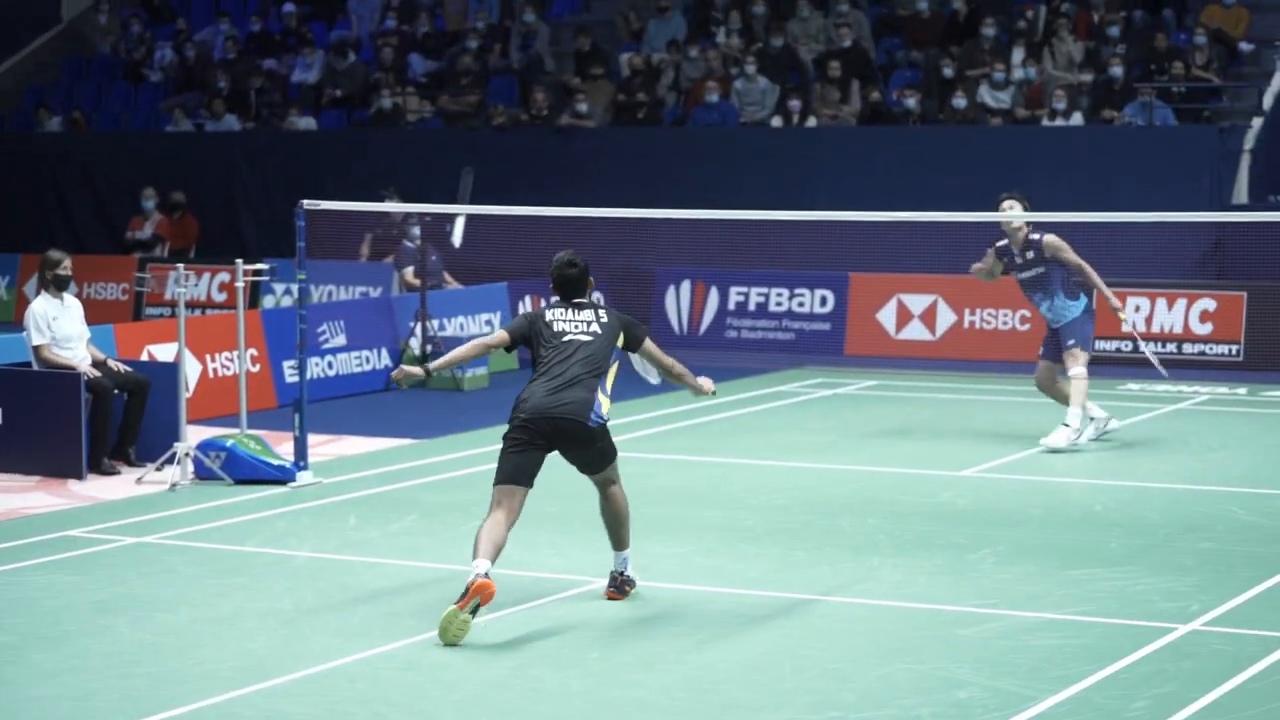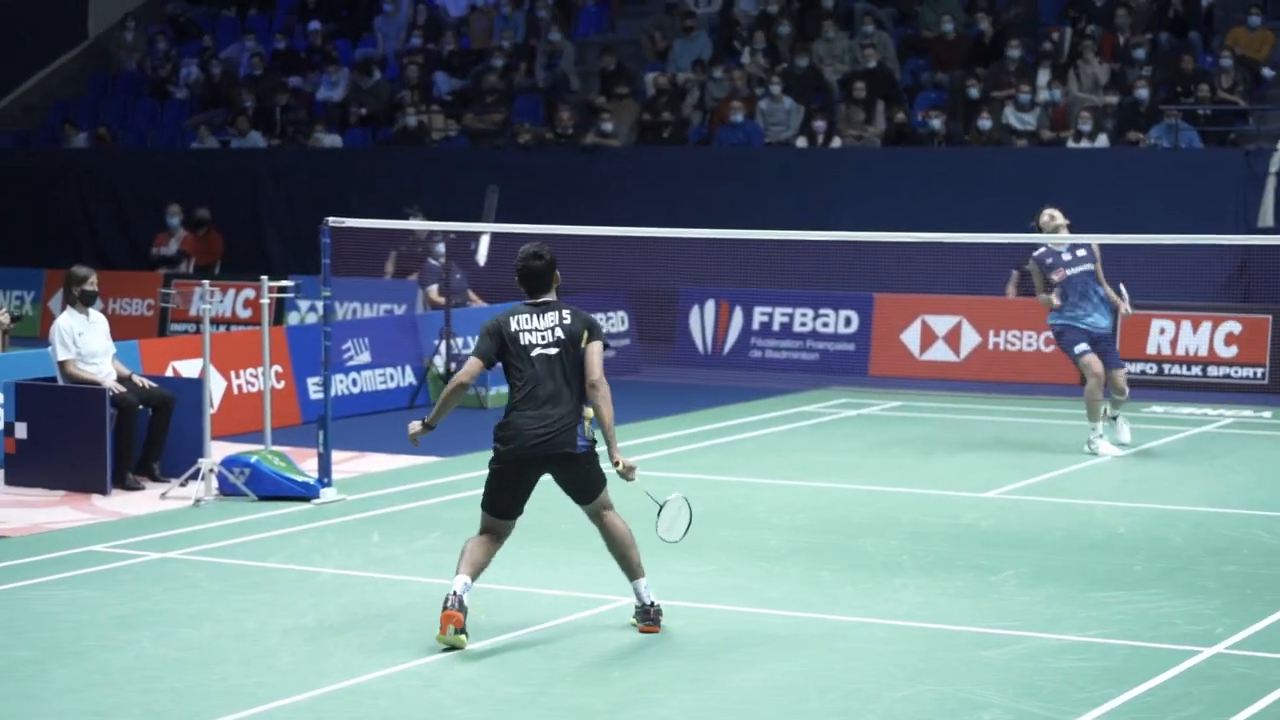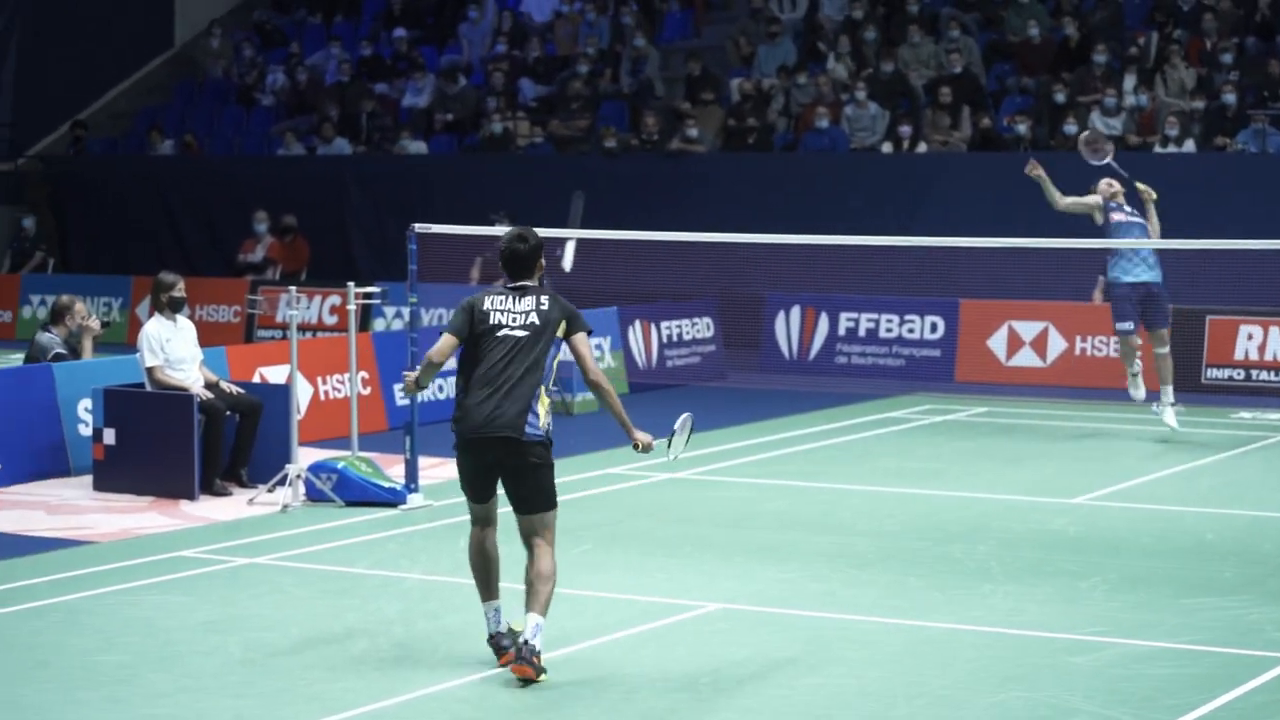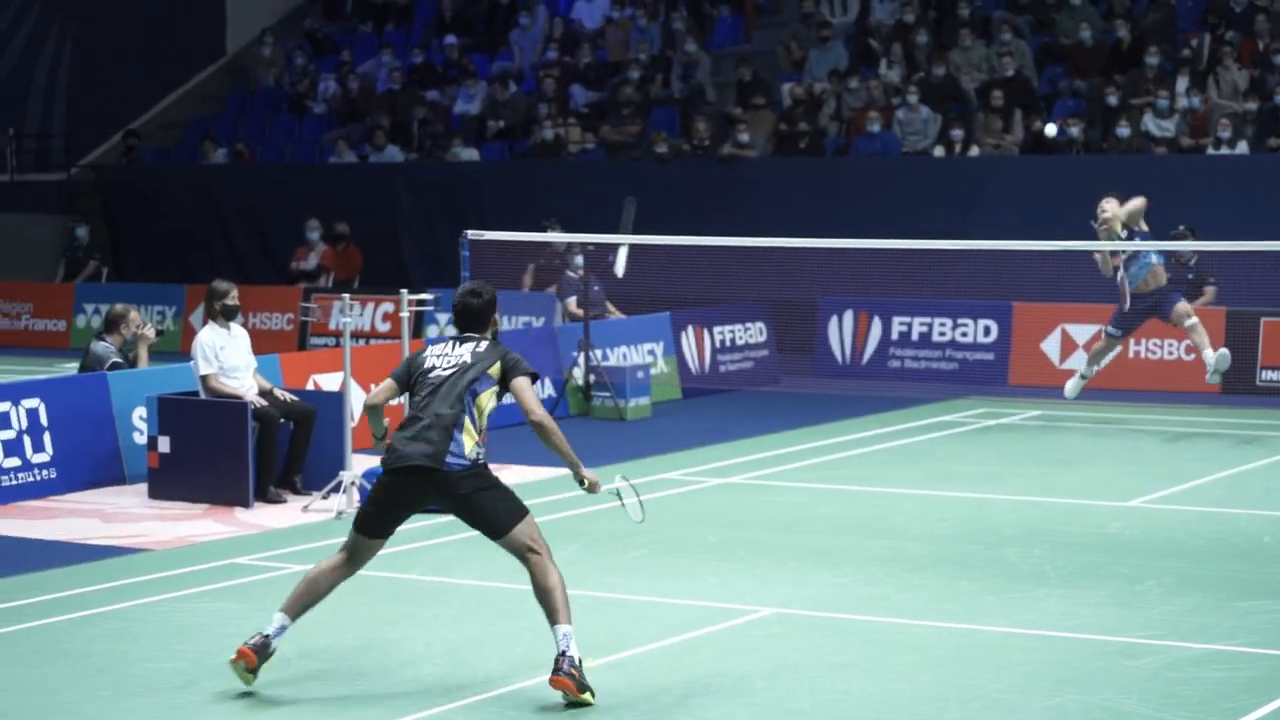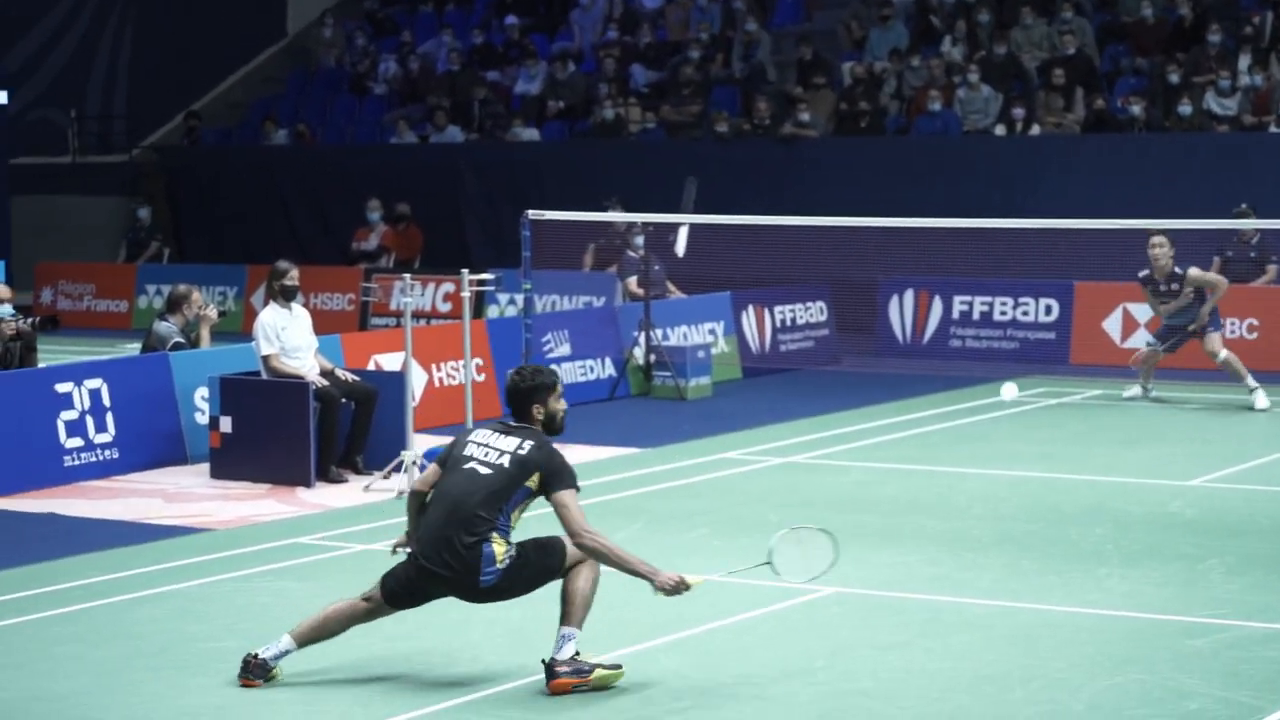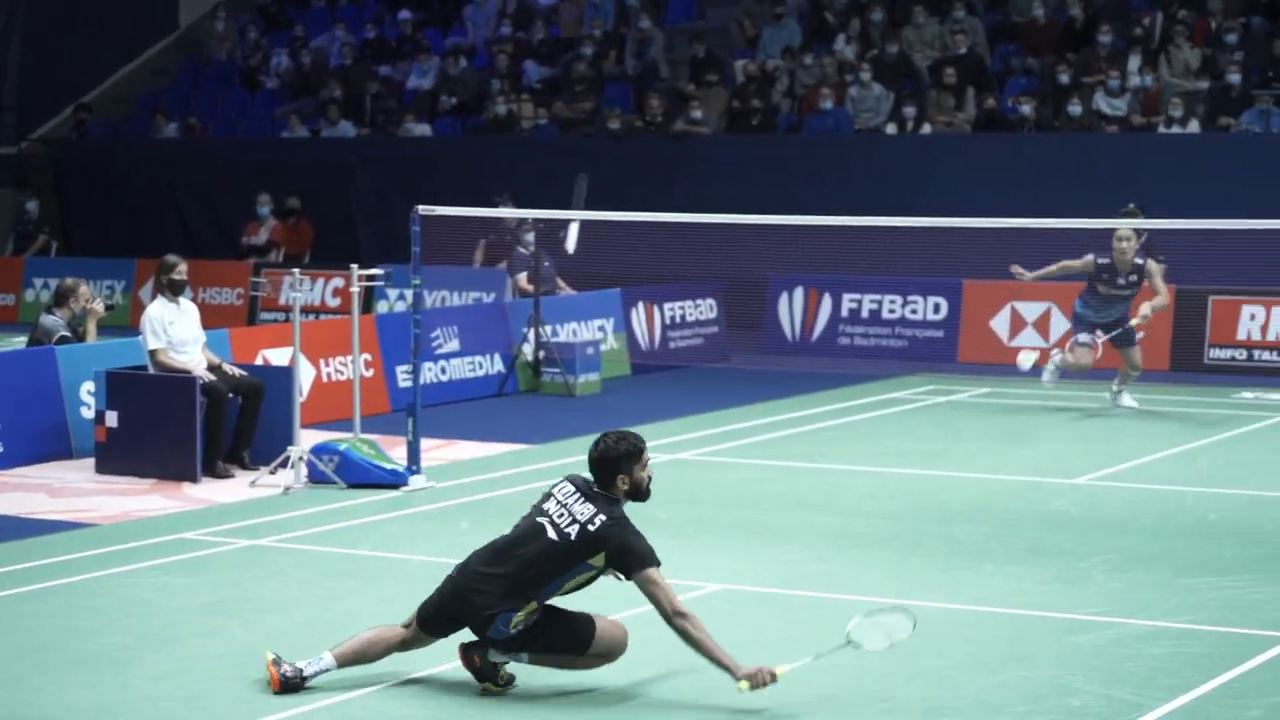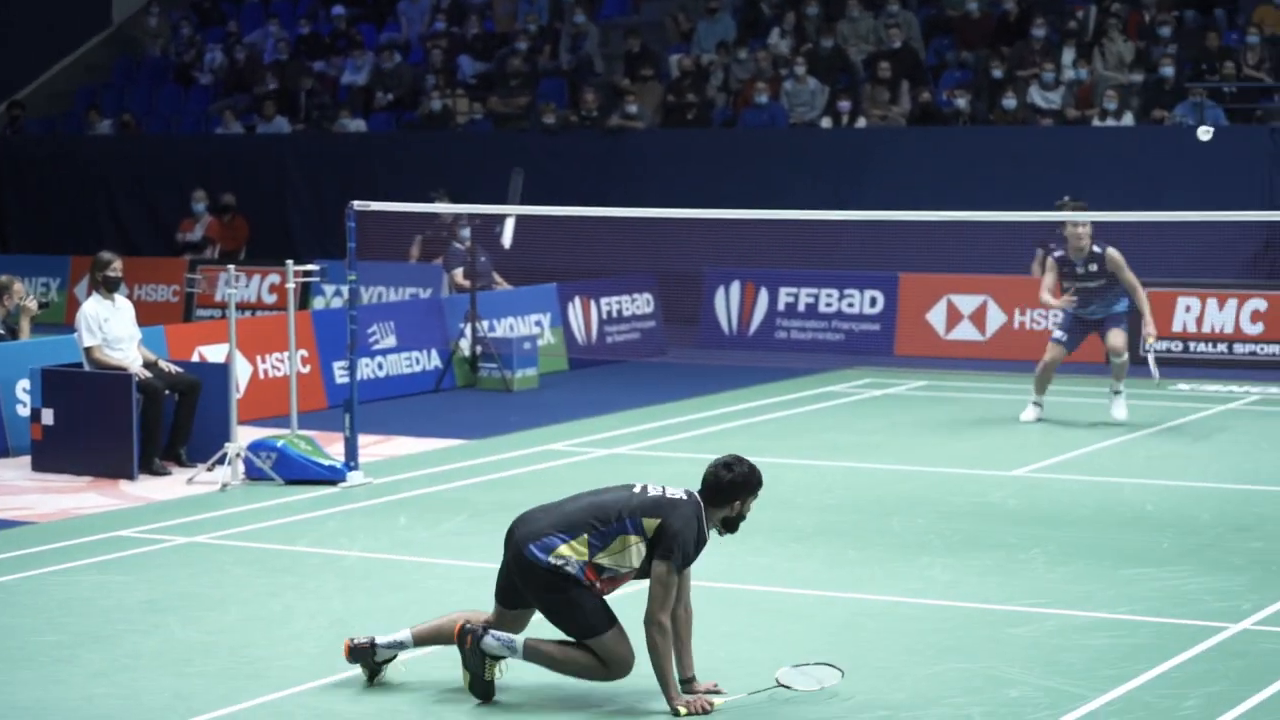
dt=0.3s
person 1, frame 1
left shoulder: (537, 318)
right shoulder: (615, 321)
left elbow: (487, 343)
right elbow: (668, 366)
left wrist: (427, 369)
right wrist: (697, 384)
left hip: (530, 416)
right hip: (582, 418)
left knee: (501, 512)
right knee: (608, 481)
left ankle: (479, 578)
right ankle: (620, 574)
person 1, frame 2
left shoulder: (502, 323)
right shoulder: (581, 321)
left elbow: (462, 380)
right elbow: (597, 382)
left wrist: (428, 422)
right wrist: (614, 448)
left hip: (514, 443)
right hip: (567, 441)
left knee: (490, 532)
right knee: (603, 511)
left ankle: (456, 601)
right ankle: (646, 605)
person 1, frame 3
left shoulder: (477, 303)
right shoulder: (560, 309)
left elbow: (435, 358)
right elbow: (594, 377)
left wrist: (417, 382)
right wrist: (631, 430)
left hip: (472, 433)
right hip: (525, 434)
left knee: (483, 525)
right knee: (539, 541)
left ankle: (497, 633)
right ankle: (529, 645)
person 1, frame 4
left shoulder: (424, 353)
right shoulder: (502, 357)
left elbow: (375, 400)
right elbow: (537, 417)
left wrist: (384, 439)
right wrist: (579, 469)
left hip: (402, 467)
right hip: (456, 471)
left knee: (348, 558)
right knee: (537, 552)
left ankle: (262, 644)
right ankle: (566, 662)
person 1, frame 5
left shoulder: (472, 435)
right shoulder: (548, 458)
left elbow: (420, 488)
right elbow: (583, 536)
left wrist: (414, 535)
right wrist: (652, 574)
left hip: (431, 560)
right hip: (481, 571)
left knee: (368, 604)
right knee: (582, 558)
left ankle: (264, 659)
right ankle: (564, 662)
person 1, frame 6
left shoulder: (568, 486)
right shoulder: (616, 533)
right elbow: (673, 612)
right wrist: (737, 669)
left hip: (466, 579)
right hip: (497, 608)
left knee: (408, 634)
right knee: (615, 641)
left ankle: (301, 670)
right ankle: (495, 653)
person 1, frame 7
left shoulder: (683, 509)
right shoulder: (685, 525)
left elbow: (680, 605)
right elbow: (658, 621)
left wrist: (688, 679)
left hip: (526, 532)
right hip: (545, 554)
left knee: (500, 622)
right knee: (618, 661)
left ankle: (378, 647)
right ankle: (486, 642)
person 2, frame 1
left shoulder: (74, 303)
right shoulder: (38, 308)
right elbow: (43, 355)
left wrist: (106, 360)
right wrist: (76, 365)
left hip: (87, 367)
right hip: (60, 372)
left knee: (140, 383)
right knee: (104, 388)
left ankle: (123, 448)
right ankle: (98, 458)
person 2, frame 2
left shoulder: (99, 318)
right shoulder: (63, 324)
right elbow: (68, 370)
left wrist: (131, 375)
right wrist: (101, 381)
left hip: (111, 382)
right hip: (85, 387)
left knee: (164, 398)
right knee: (128, 402)
left ankle: (148, 463)
right ankle: (122, 473)
person 2, frame 3
left shoulder: (187, 324)
right shoulder: (151, 330)
right elbow: (156, 376)
left wrist: (219, 381)
right wrist: (189, 387)
left hip: (199, 388)
right hip: (173, 393)
left knee: (252, 405)
right knee: (216, 409)
left ankle: (236, 469)
right ankle: (210, 478)
person 2, frame 4
left shoulder: (241, 332)
right shoulder: (205, 338)
right elbow: (211, 384)
left wrist: (272, 389)
right wrist: (243, 395)
left hip: (253, 396)
right hip: (227, 401)
left knee: (306, 412)
right knee: (270, 416)
left ankle: (290, 476)
right ankle: (264, 486)
person 2, frame 5
left shoulder: (302, 313)
right shoulder: (267, 319)
right elbow: (272, 364)
left wrist: (334, 369)
right wrist: (305, 375)
left hip: (315, 376)
right hip: (289, 381)
left knee: (367, 392)
right knee: (331, 396)
left ankle: (351, 456)
right ankle: (326, 465)
person 2, frame 6
left shoulder: (190, 307)
right shoulder: (154, 313)
right elbow: (159, 359)
left wrist: (221, 364)
right wrist: (191, 369)
left hip: (203, 370)
right hip: (176, 375)
left knee: (254, 387)
right knee: (218, 391)
left ankle: (238, 451)
right ankle: (212, 461)
person 2, frame 7
left shoulder: (125, 304)
right shoulder: (89, 309)
right elbow: (95, 356)
left wrist: (157, 361)
right wrist: (128, 367)
left hip: (138, 368)
right hip: (112, 373)
left knee: (191, 384)
right knee: (154, 388)
left ankle: (175, 448)
right ankle: (149, 459)
person 3, frame 1
left shoulder: (1045, 241)
right shoulder: (1000, 250)
left elbow: (1081, 265)
right elbow: (980, 272)
left wrist: (1107, 294)
right wrist: (982, 267)
left hip: (1076, 312)
right hip: (1055, 319)
left knee: (1075, 364)
right knee: (1044, 381)
left ankle: (1071, 426)
right ankle: (1098, 418)
person 3, frame 2
left shoulder: (1089, 247)
right shoulder: (1039, 257)
left elbow: (1101, 283)
right elbow: (1040, 295)
left wrist: (1118, 303)
right wrist: (1048, 301)
left hip: (1101, 326)
right hip: (1067, 325)
left knee: (1119, 386)
right knee: (1095, 372)
left ankle: (1112, 414)
right ankle: (1095, 436)
person 3, frame 3
left shoulder: (1137, 212)
right shoulder: (1100, 204)
left elbow: (1155, 238)
right elbow: (1061, 204)
left wrist: (1150, 203)
right wrist: (1044, 179)
left hip: (1152, 281)
right hip: (1122, 281)
left knee: (1162, 341)
right knee: (1130, 342)
left ankle: (1167, 401)
right ankle: (1134, 372)
person 3, frame 4
left shoulder: (1134, 224)
right shoulder: (1106, 239)
left elbow: (1141, 203)
right elbow: (1107, 272)
left wrist: (1120, 214)
left hip: (1161, 292)
right hip: (1132, 301)
left knee: (1185, 312)
right knee: (1104, 347)
left ankle: (1211, 361)
right ankle: (1084, 375)
person 3, frame 5
left shoulder: (1187, 274)
right shoulder: (1144, 278)
left elbow: (1222, 284)
right elbow: (1158, 310)
left wrist: (1205, 309)
right wrist: (1176, 303)
left hip: (1204, 315)
right hip: (1176, 321)
left knee: (1214, 350)
right knee: (1147, 358)
left ankle: (1255, 388)
right ankle: (1145, 386)
person 3, frame 6
left shoulder: (1147, 266)
right shoulder: (1096, 262)
left elbow: (1164, 298)
right elbow: (1064, 267)
left wrist: (1148, 306)
right wrist: (1032, 276)
left hip: (1118, 316)
right hip: (1087, 314)
left knee: (1134, 365)
right knee: (1084, 363)
left ankle: (1119, 390)
right ankle: (1059, 358)
person 3, frame 7
left shoulder: (1108, 255)
right shoulder: (1056, 259)
left elbow: (1135, 287)
right elbow: (1044, 294)
left wrist: (1148, 321)
right wrist: (1056, 302)
left hip: (1112, 311)
right hip: (1076, 313)
left knee: (1116, 347)
right knee: (1049, 360)
left ankle: (1117, 390)
right ankle: (1036, 403)
